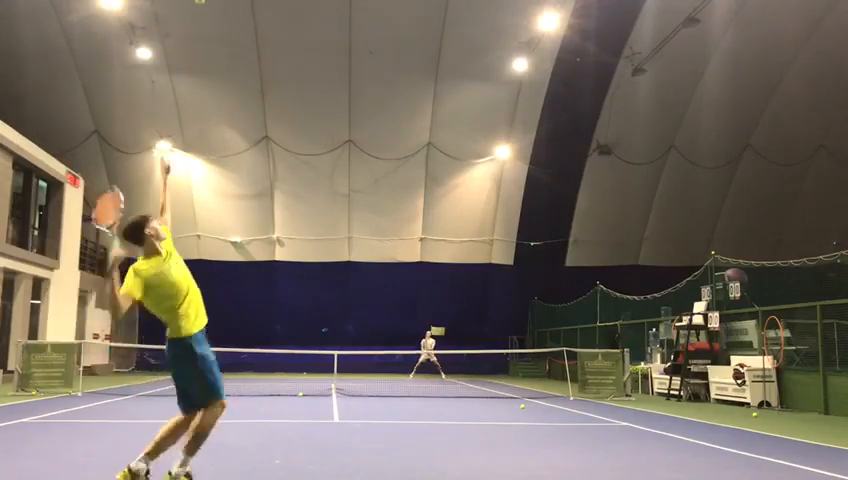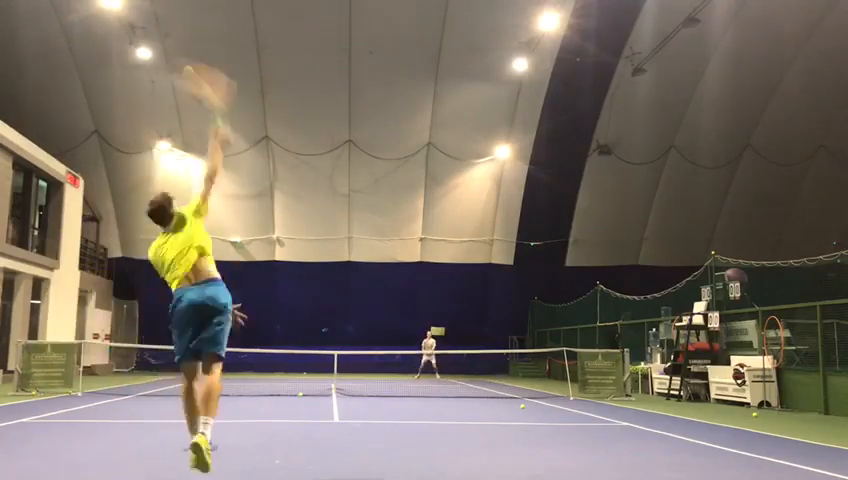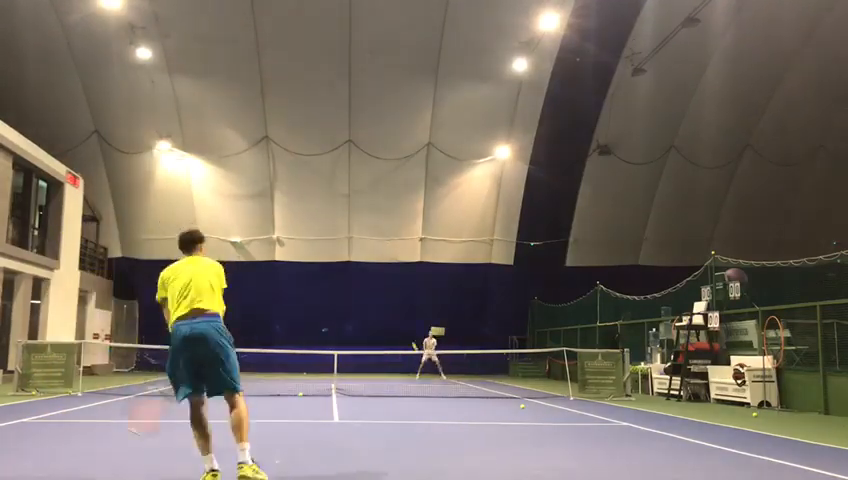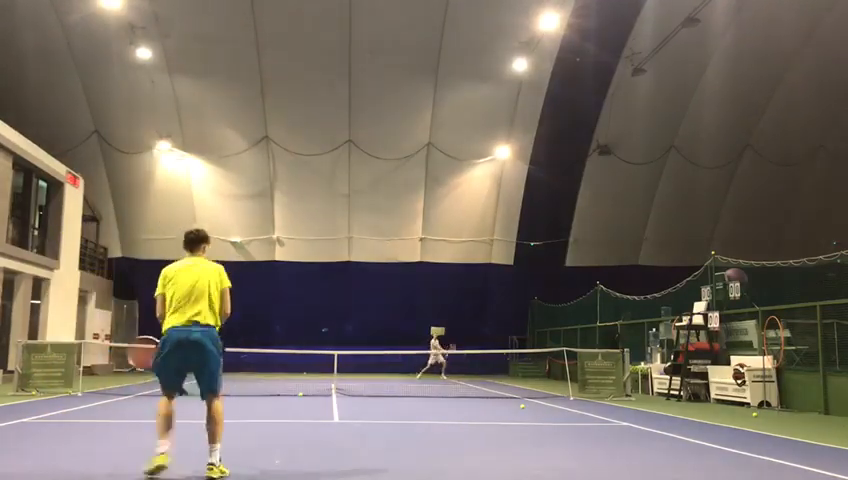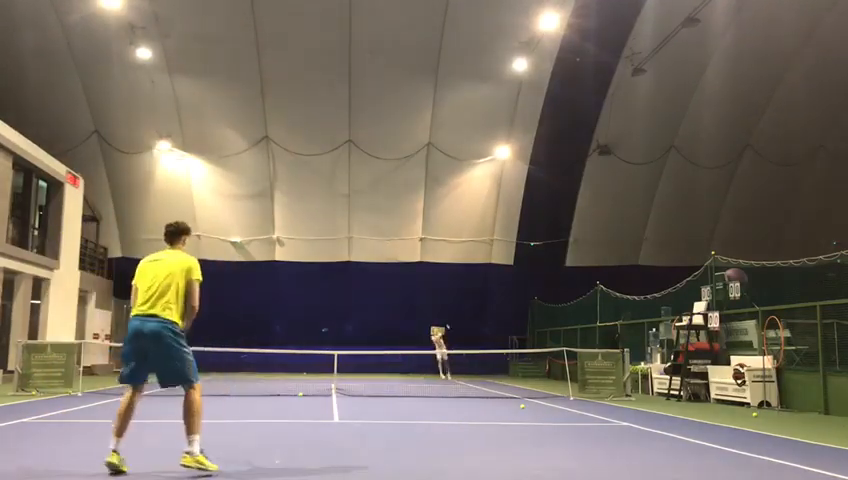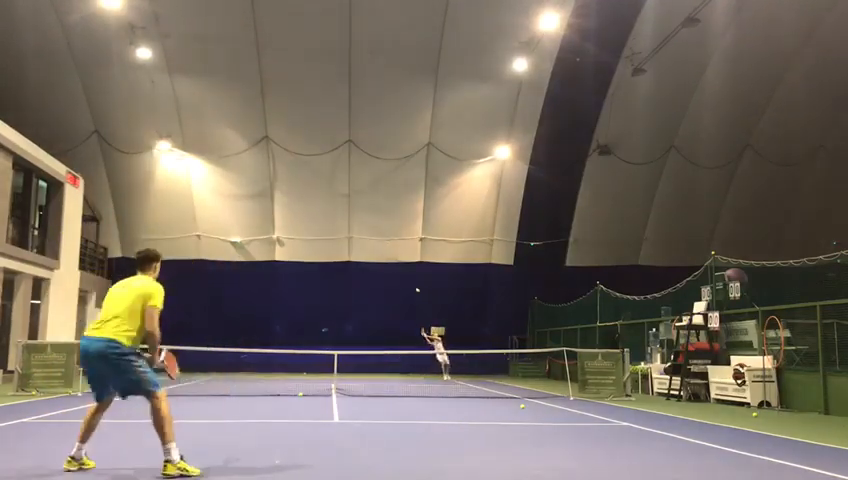
dt=0.3s
person 1, frame 1
left shoulder: (165, 250)
right shoulder: (139, 272)
left elbow: (164, 213)
right elbow: (118, 312)
left wrist: (164, 179)
right wrist: (113, 274)
left hip: (190, 339)
right hip: (187, 342)
left knee: (191, 414)
right knee: (215, 406)
person 1, frame 2
left shoulder: (155, 250)
right shoulder: (188, 221)
right elbow: (211, 175)
right wrist: (217, 142)
left hip: (181, 302)
right hip: (211, 293)
left knee: (189, 375)
right knee: (211, 366)
left ankle: (197, 438)
right ankle: (203, 433)
person 1, frame 3
left shoulder: (167, 274)
right shoulder: (213, 266)
left elbow: (167, 313)
left hip: (181, 331)
right hip: (210, 326)
left knee: (196, 404)
right knee: (234, 398)
person 1, frame 4
left shoulder: (168, 271)
right shoulder: (217, 270)
left elbow: (160, 312)
right elbow: (226, 311)
left hip: (175, 334)
right hip: (206, 335)
left knee: (167, 396)
right knee: (213, 398)
left ankle: (161, 453)
person 1, frame 5
left shoulder: (146, 262)
right shoulder: (189, 262)
left elbow: (134, 301)
right elbow: (193, 304)
right wrist: (182, 325)
left hip: (136, 324)
right hip: (165, 328)
left knee: (134, 390)
right knee: (192, 387)
left ankle: (115, 452)
right ankle: (193, 452)
person 1, frame 6
left shoulder: (118, 285)
right shoulder: (154, 288)
right elbow: (151, 329)
right wrist: (153, 355)
left hip: (88, 343)
right hip: (113, 347)
left knee: (103, 402)
right knee: (158, 396)
left ankle: (75, 456)
right ankle: (172, 460)
